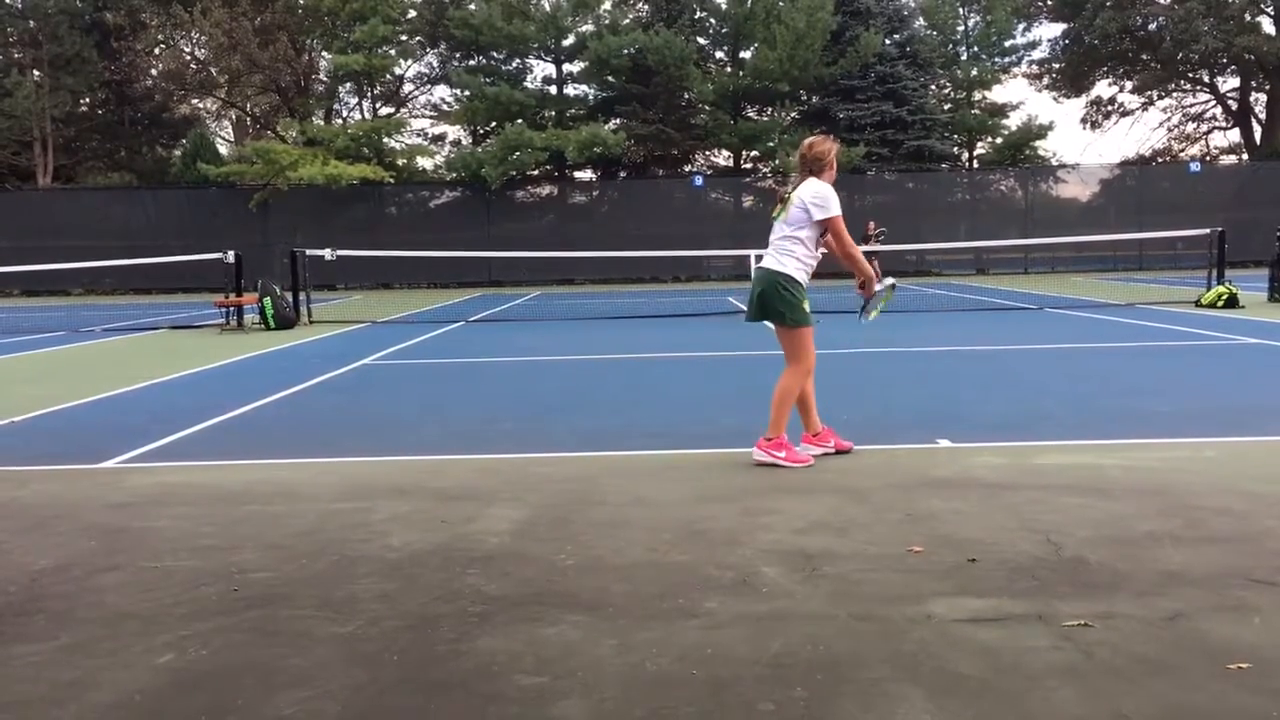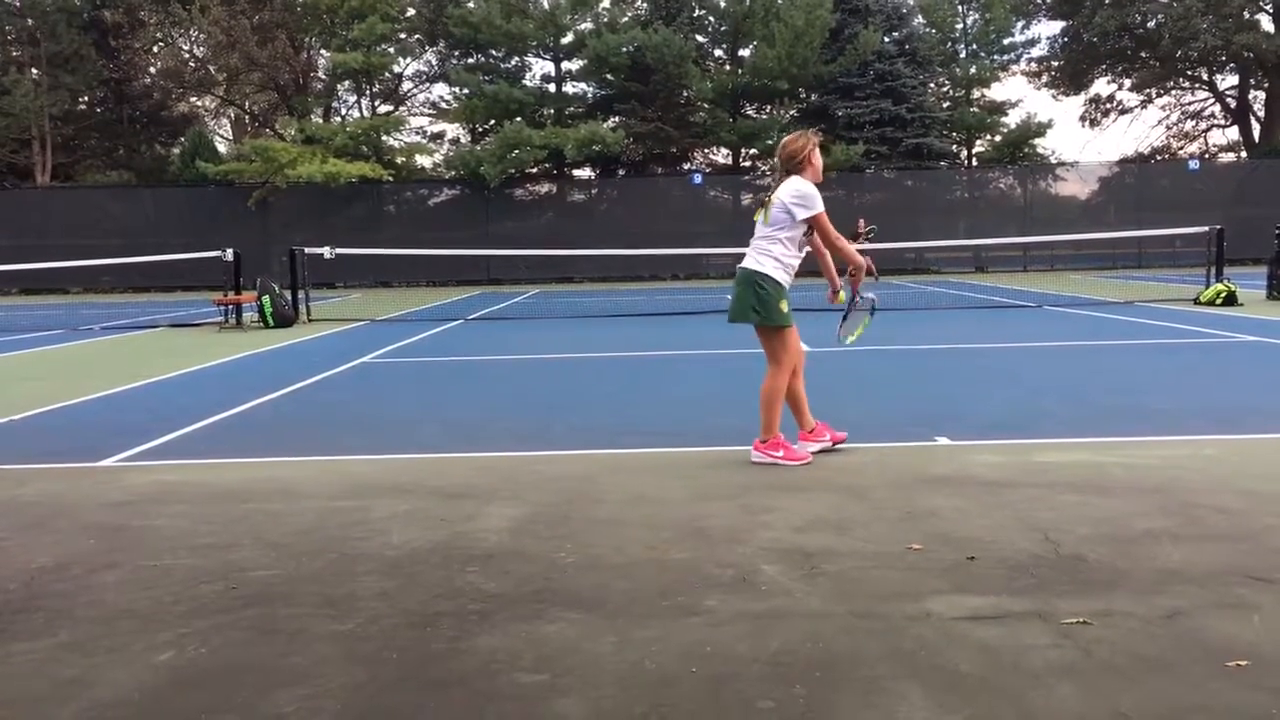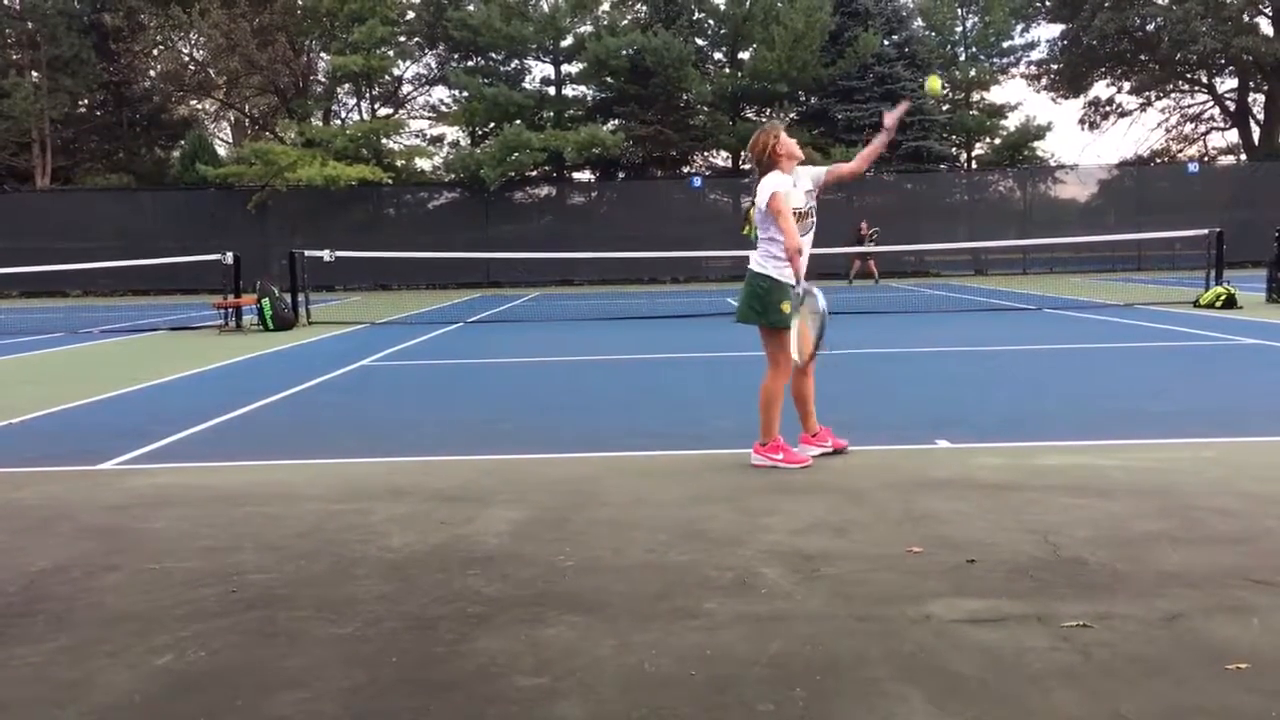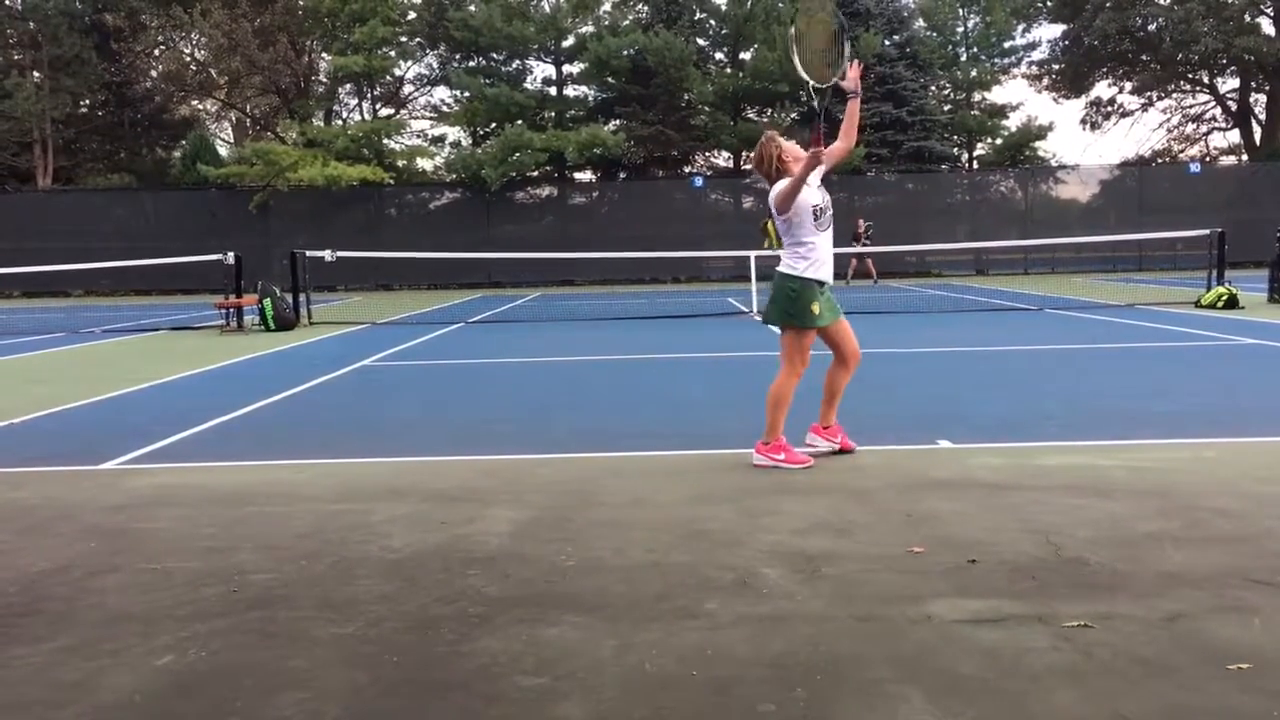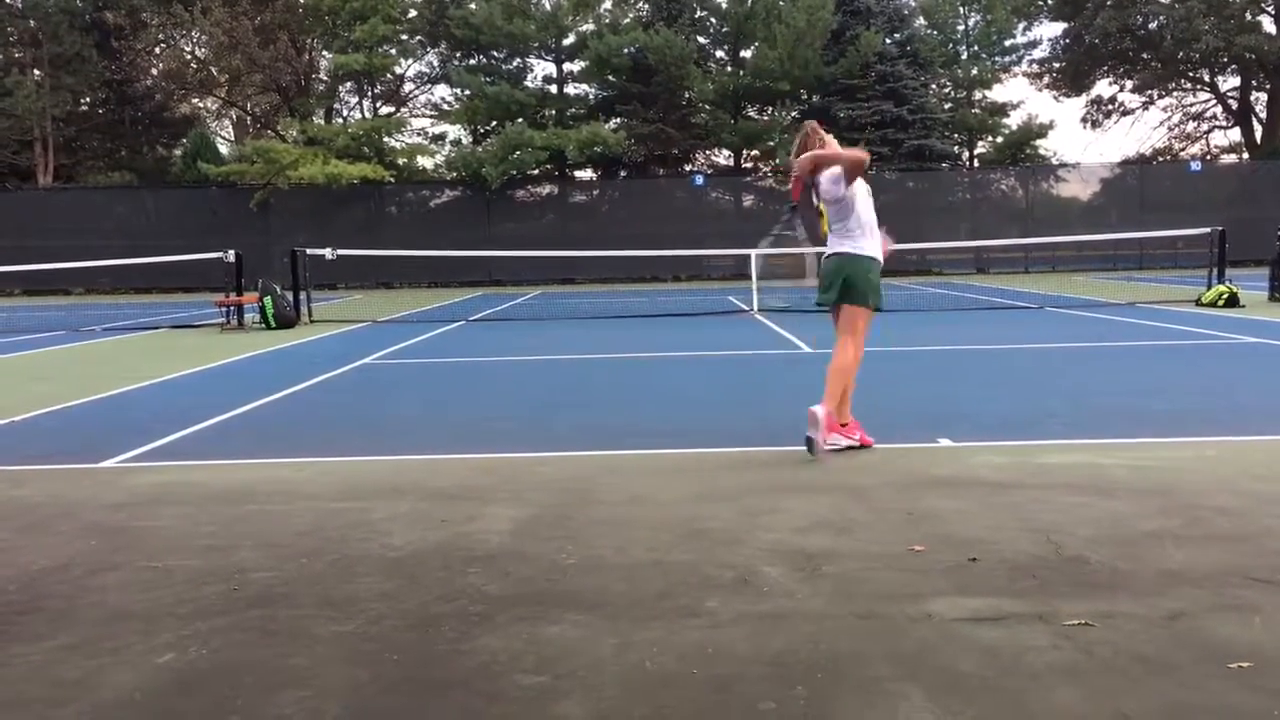
dt=0.4s
person 1, frame 1
left shoulder: (801, 191)
right shoulder: (821, 191)
left elbow: (828, 241)
right elbow: (845, 244)
left wrist: (857, 269)
right wrist: (869, 276)
left hip: (774, 278)
right hip: (783, 281)
left knee: (803, 363)
right knee: (800, 365)
left ankle: (815, 435)
right ankle: (771, 442)
person 1, frame 2
left shoulder: (794, 190)
right shoulder: (803, 190)
left elbow: (818, 244)
right elbow: (831, 239)
left wrist: (833, 280)
right wrist: (858, 263)
left hip: (769, 283)
right hip: (763, 281)
left knee: (794, 362)
right knee: (782, 364)
left ankle: (810, 431)
right ankle: (767, 443)
person 1, frame 3
left shoulder: (803, 176)
right shoulder: (774, 182)
left elbow: (854, 167)
right elbow: (782, 218)
left wrist: (886, 130)
right wrist: (792, 246)
left hip: (790, 283)
right hip: (771, 283)
left knee: (804, 362)
right knee: (782, 366)
left ankle: (814, 435)
right ankle: (767, 447)
person 1, frame 4
left shoulder: (812, 173)
right shoulder: (786, 188)
left elbow: (846, 142)
right elbow: (781, 206)
left wrist: (853, 94)
right wrist: (801, 175)
left hip: (818, 285)
right hip: (798, 285)
left knee: (849, 354)
right knee: (794, 367)
left ankle: (825, 428)
right ankle: (769, 446)
person 1, frame 5
left shoulder: (829, 175)
right shoulder: (840, 172)
right elbow: (860, 158)
left wrist: (879, 238)
right wrist: (806, 160)
left hip: (837, 265)
right hip: (856, 265)
left knee: (850, 347)
right knee: (849, 347)
left ankle: (844, 424)
right ankle: (826, 413)
